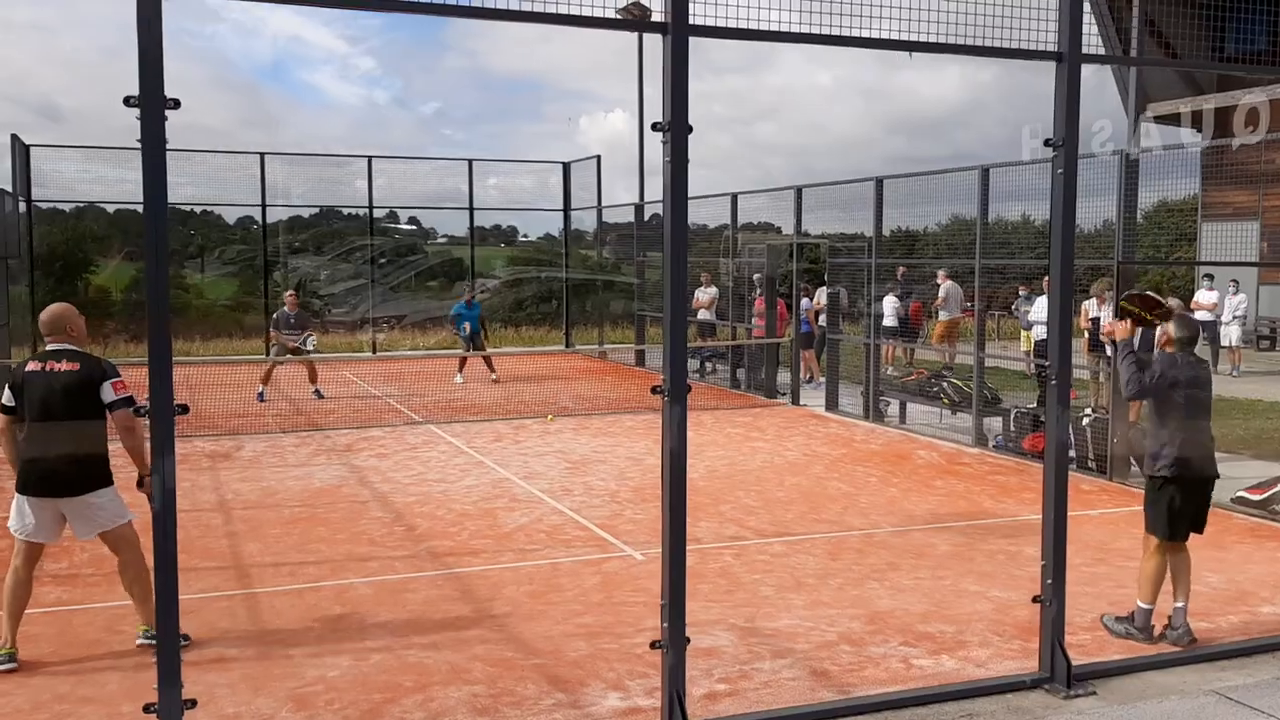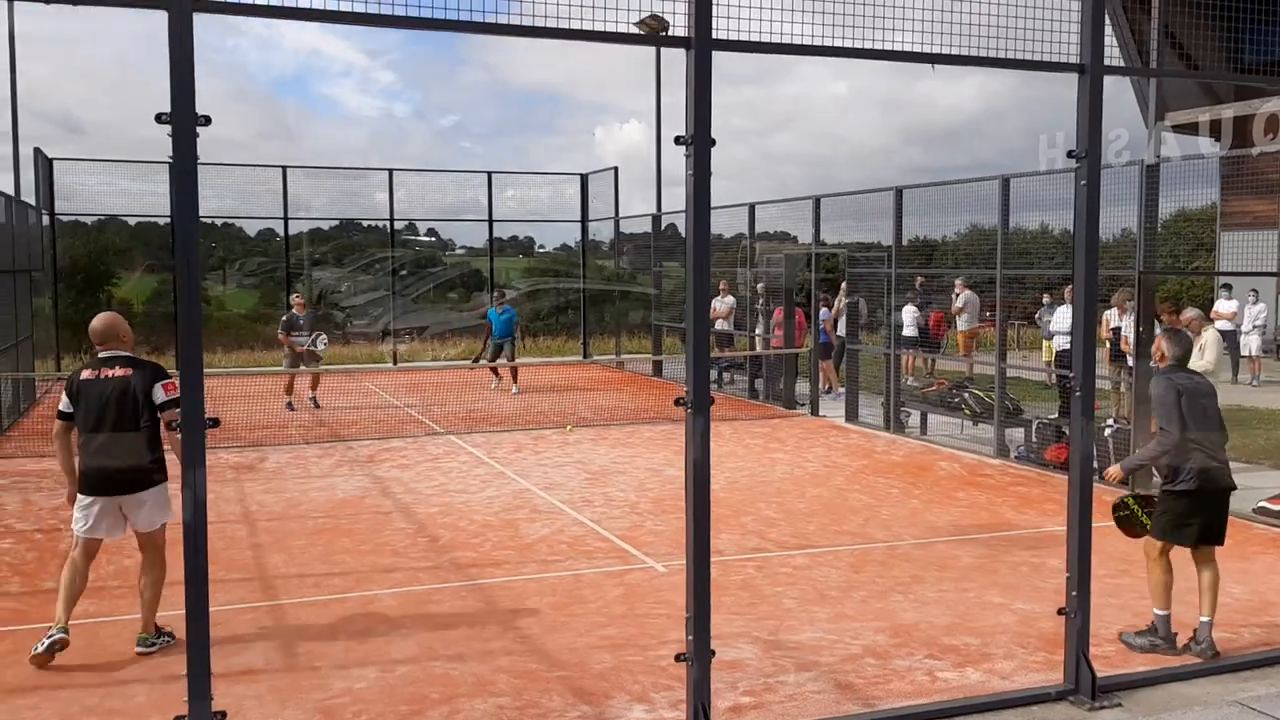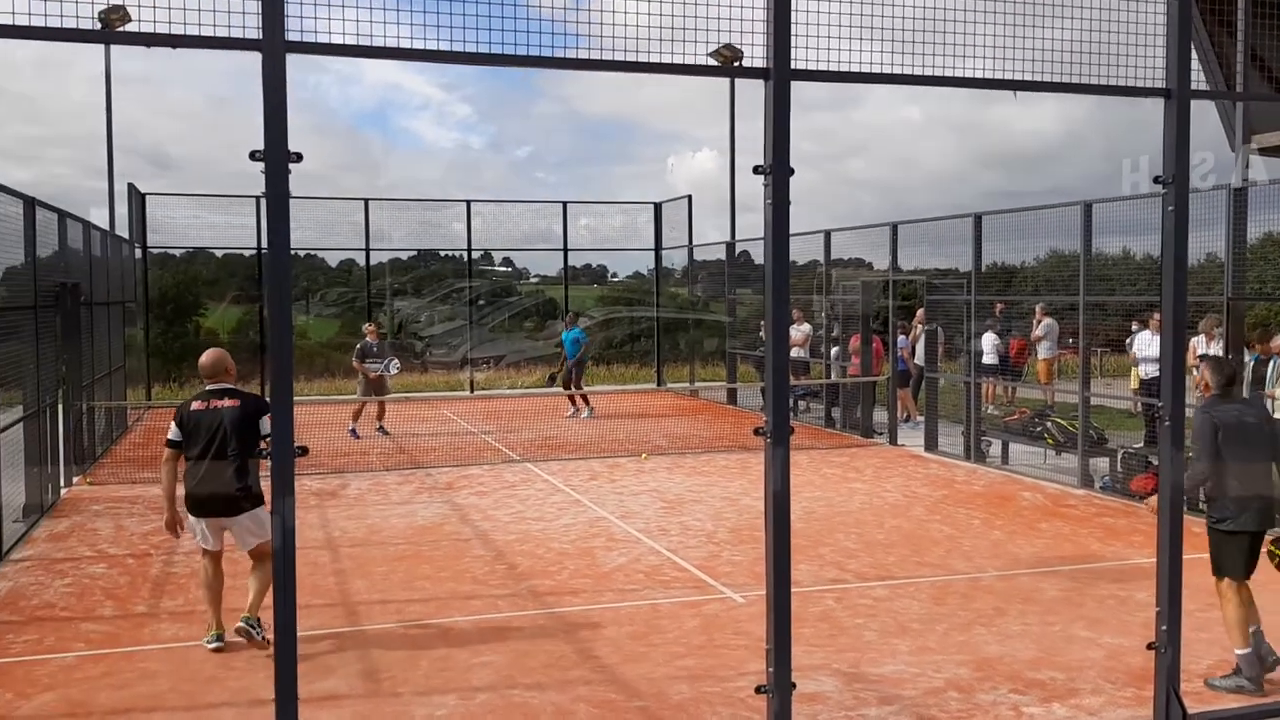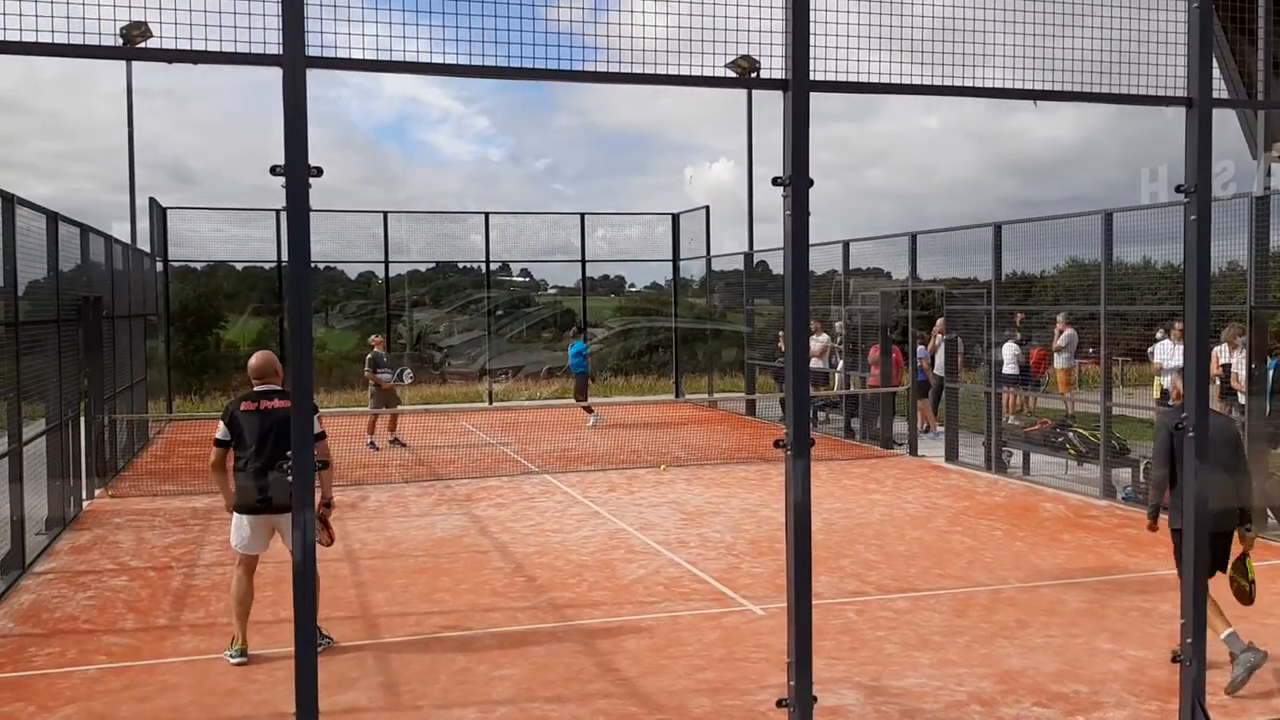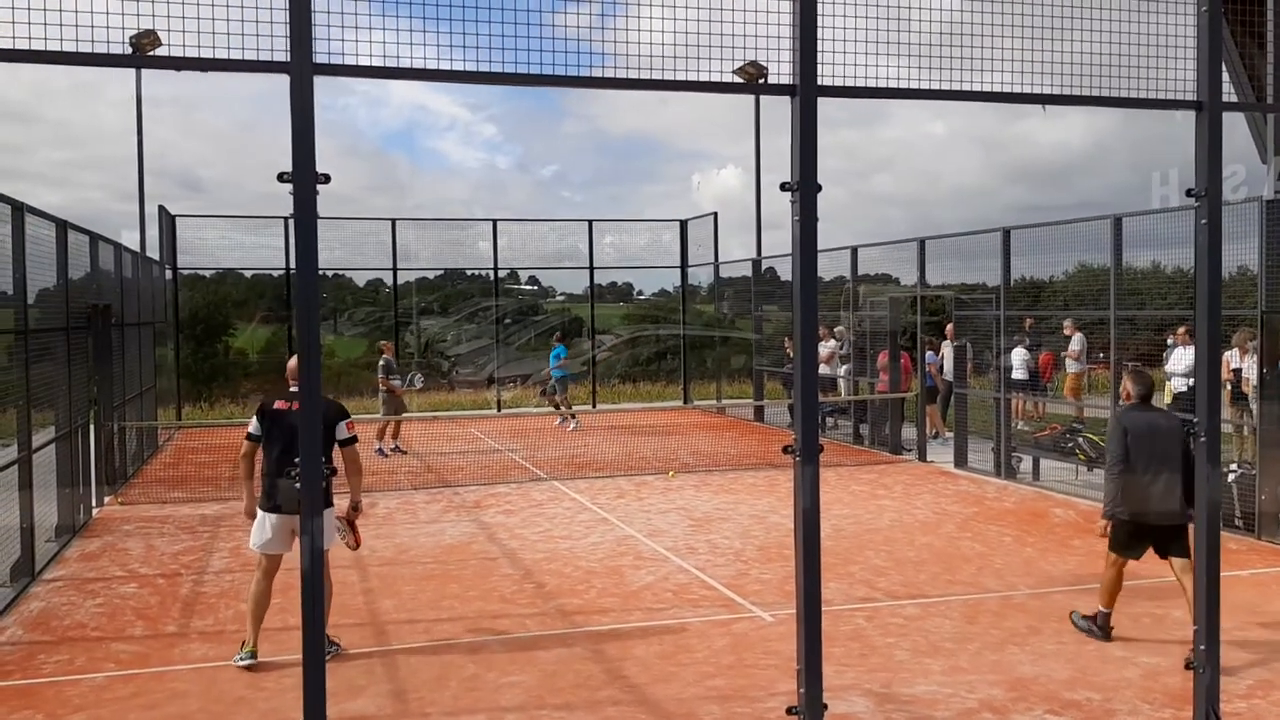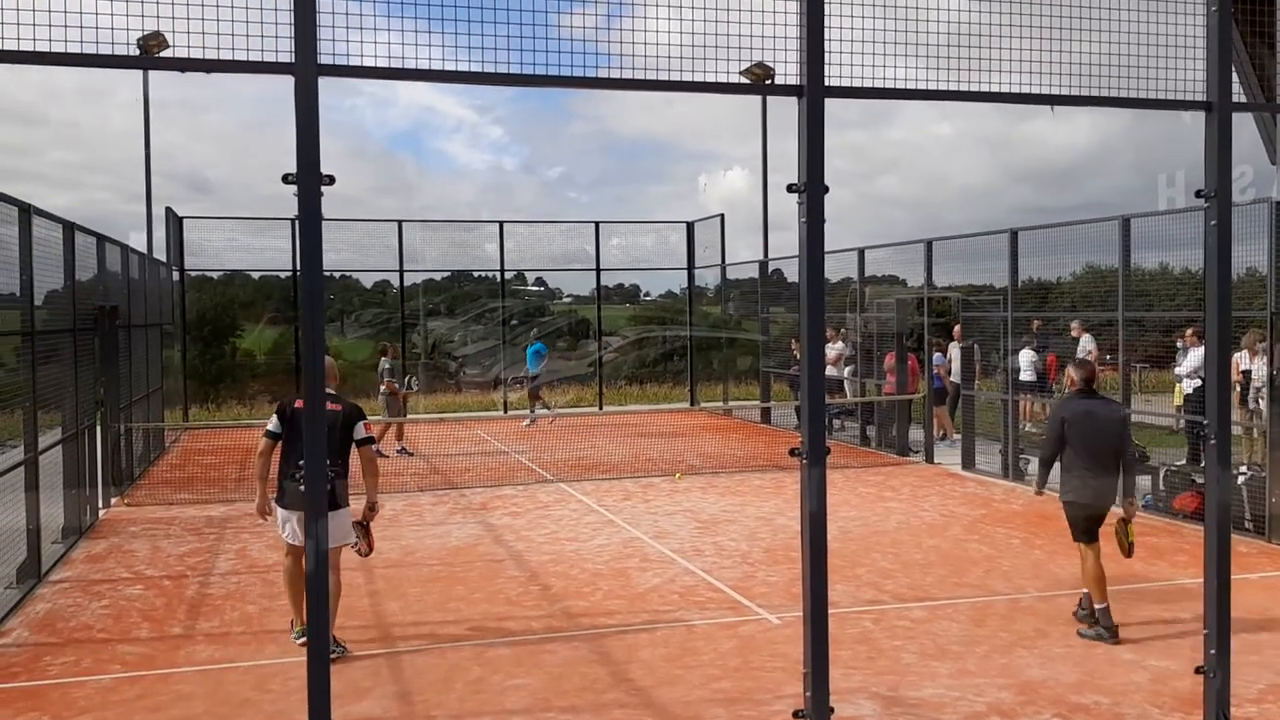
dt=0.4s
person 1, frame 1
right shoulder: (99, 370)
right elbow: (127, 426)
right wrist: (145, 473)
left hip: (34, 484)
right hip: (88, 482)
right knee: (128, 549)
right ankle: (149, 628)
person 1, frame 2
left shoulder: (77, 378)
right shoulder: (152, 373)
left elbow: (61, 435)
right elbow: (173, 427)
left wrist: (71, 483)
left hip: (94, 481)
right hip: (144, 478)
left knee: (80, 556)
right knee: (153, 552)
left ankle: (58, 629)
right ankle: (147, 632)
person 1, frame 3
left shoulder: (186, 410)
right shoulder: (255, 405)
left elbow: (169, 462)
left wrist: (169, 508)
left hip: (200, 502)
right hip: (243, 499)
left knee: (211, 558)
right knee: (264, 558)
left ankle: (215, 630)
right ankle: (250, 616)
person 1, frame 4
left shoulder: (234, 409)
left elbow: (216, 462)
right elbow: (322, 455)
left wrist: (228, 497)
right wrist: (327, 496)
left hip: (248, 503)
right hip: (292, 500)
left knee: (244, 570)
left ankle: (239, 643)
person 1, frame 5
left shoulder: (267, 408)
right shoulder: (334, 410)
left elbow: (246, 455)
right elbow: (352, 459)
left wrist: (249, 496)
right wrist: (355, 498)
left hip: (274, 503)
left knee: (264, 572)
right knee: (320, 569)
left ankle: (250, 645)
right ankle: (320, 641)
person 1, frame 6
left shoulder: (287, 406)
right shoulder: (351, 411)
left elbow: (263, 452)
right elbow: (368, 459)
left wrist: (261, 494)
right wrist: (372, 500)
left hip: (291, 497)
right hip: (332, 500)
left knee: (293, 555)
right knee: (331, 567)
left ankle: (300, 625)
right ankle: (328, 636)
person 2, frame 1
left shoulder: (1169, 362)
right shoulder: (1198, 367)
left elbow: (1133, 389)
right elbow: (1151, 381)
left wrist: (1124, 343)
right wrist: (1127, 344)
left hip: (1172, 467)
right hip: (1200, 467)
left knee: (1155, 545)
right knee: (1176, 544)
left ankle: (1140, 623)
right ankle: (1179, 625)
person 2, frame 2
left shoulder: (1163, 382)
right shoulder: (1201, 382)
left elbow: (1169, 436)
left wrist: (1127, 466)
left hip: (1186, 480)
right hip: (1217, 479)
left knee: (1156, 550)
right knee: (1205, 557)
left ankle: (1161, 633)
right ankle: (1204, 638)
person 2, frame 3
left shoulder: (1207, 414)
left elbow: (1202, 470)
left wrist: (1163, 498)
left hip: (1230, 511)
left knee: (1229, 587)
right knee: (1231, 578)
left ankle: (1248, 672)
person 2, frame 4
left shoulder: (1169, 419)
right shoulder: (1226, 423)
left elbow: (1160, 472)
right elbow: (1243, 477)
left wrist: (1152, 512)
right wrist: (1246, 524)
right hip: (1225, 515)
left ankle: (1243, 651)
person 2, frame 5
left shoulder: (1121, 420)
right shoulder: (1171, 421)
left elbow: (1116, 470)
right elbow: (1189, 468)
left wrist: (1107, 513)
right wrist: (1180, 502)
left hip: (1136, 509)
right hip: (1174, 511)
left knee: (1115, 562)
right knee: (1184, 572)
left ankle: (1100, 622)
person 2, frame 6
left shoulder: (1065, 408)
right shoulder: (1115, 409)
left elbow: (1049, 450)
right elbow: (1128, 457)
left wrist: (1040, 482)
right wrist: (1129, 497)
left hip: (1078, 491)
right hip: (1106, 492)
left knee: (1090, 551)
right knee: (1088, 545)
left ankle: (1105, 623)
right ankle: (1088, 605)
